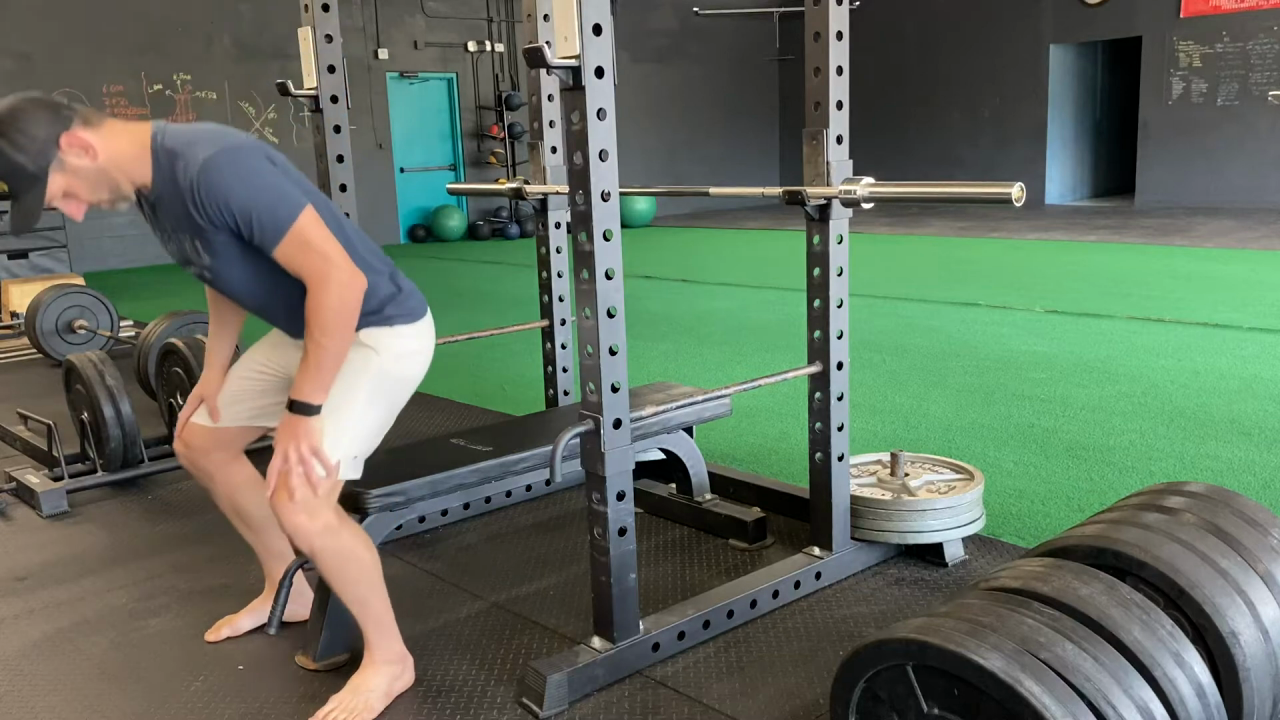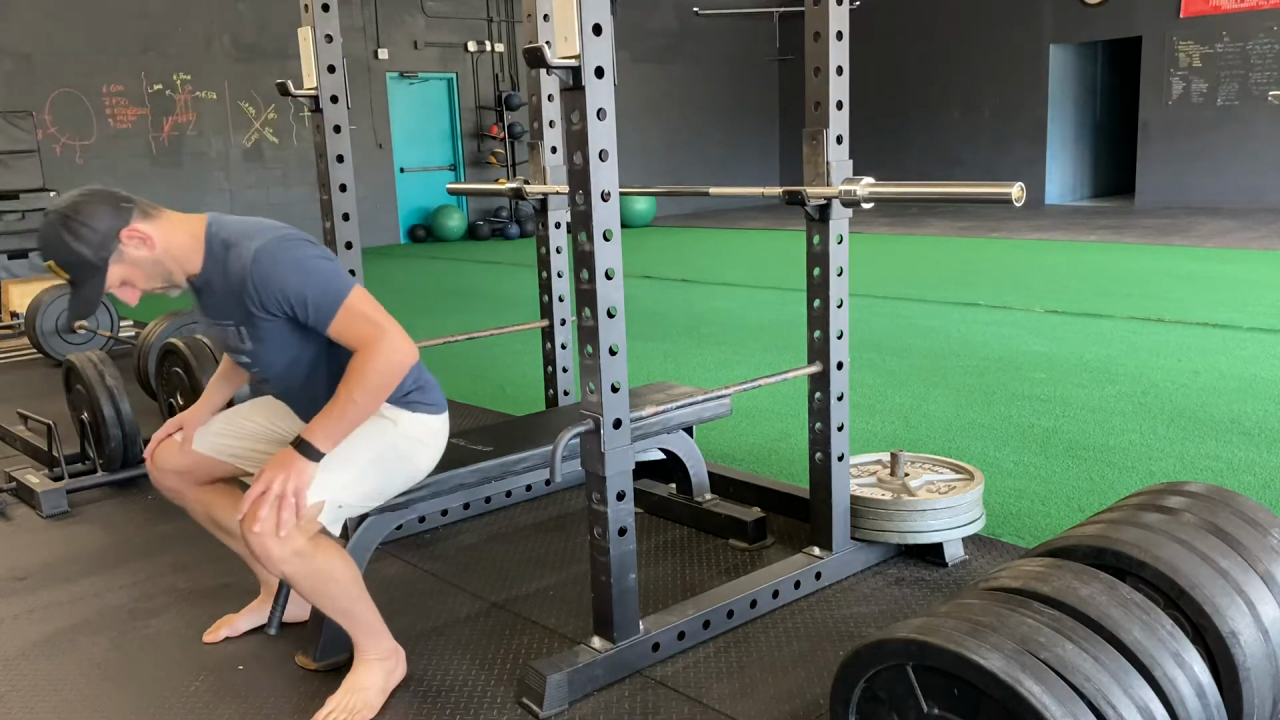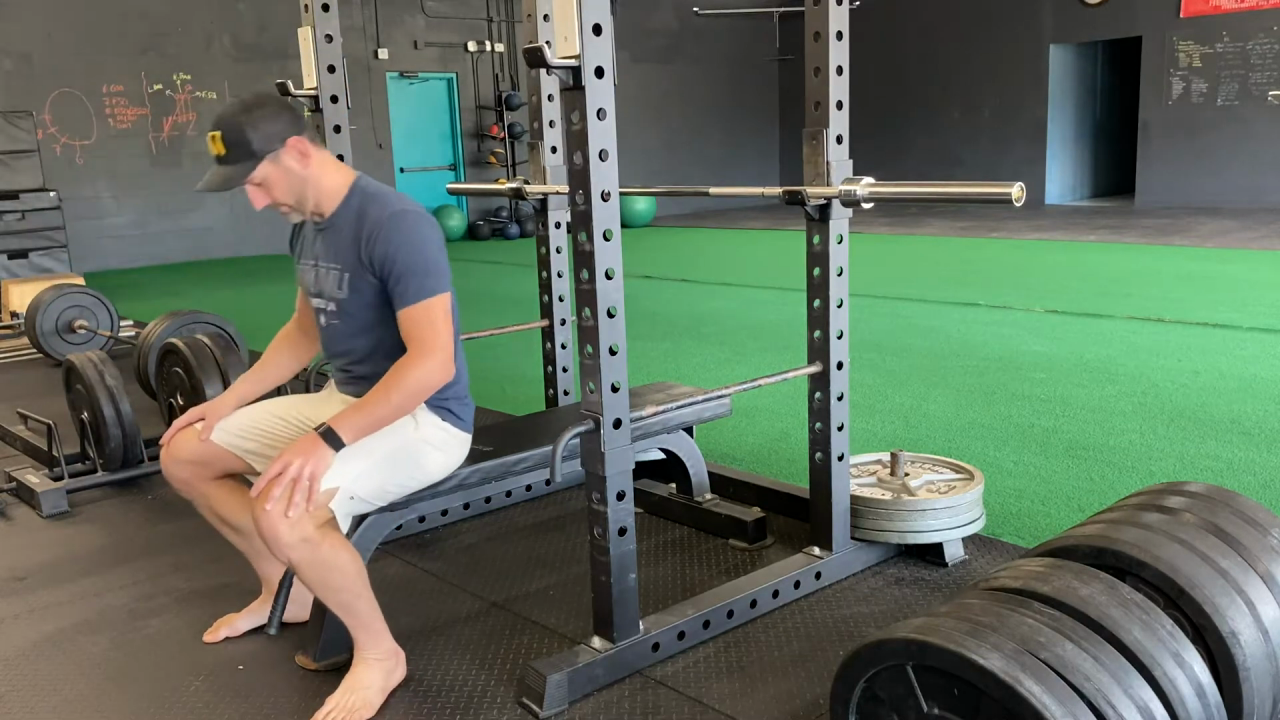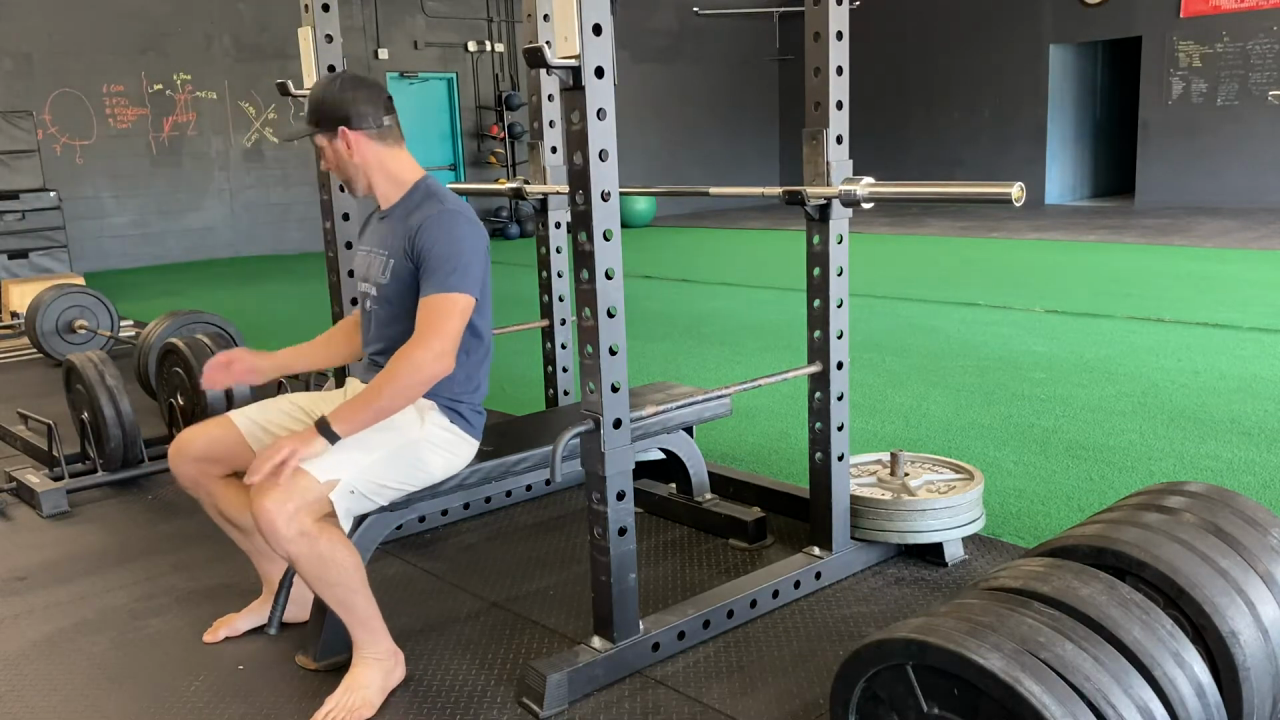
dt=0.5s
person 1, frame 1
left shoulder: (213, 166)
right shoulder: (149, 181)
left elbow: (340, 279)
left wrist: (303, 409)
right wrist: (215, 368)
left hip: (379, 329)
right hip: (308, 328)
left knee: (297, 499)
right knee: (199, 441)
left ankle: (388, 658)
right ankle: (286, 591)
person 1, frame 2
left shoulder: (265, 258)
right shoulder: (197, 261)
left elbow: (391, 349)
left wrist: (305, 452)
right wrist: (203, 409)
left hip: (396, 416)
right hip: (320, 408)
left knee: (266, 524)
right knee: (169, 461)
left ankle: (380, 655)
right ankle: (283, 591)
person 1, frame 3
left shoulder: (396, 224)
right shoulder: (308, 225)
left elbow: (433, 362)
right elbow: (306, 328)
left wrist: (329, 439)
right wrist: (230, 400)
left hip: (424, 419)
right hip: (346, 399)
left knee: (280, 509)
right knee: (183, 455)
left ankle: (379, 653)
right ankle: (283, 587)
person 1, frame 4
left shoulder: (443, 222)
right shoulder: (382, 219)
left elbow: (433, 356)
left wrist: (327, 432)
right wrist: (269, 364)
left hip: (432, 418)
right hip: (371, 396)
left knee: (277, 503)
right knee: (191, 453)
left ankle: (377, 653)
right ankle: (285, 588)
